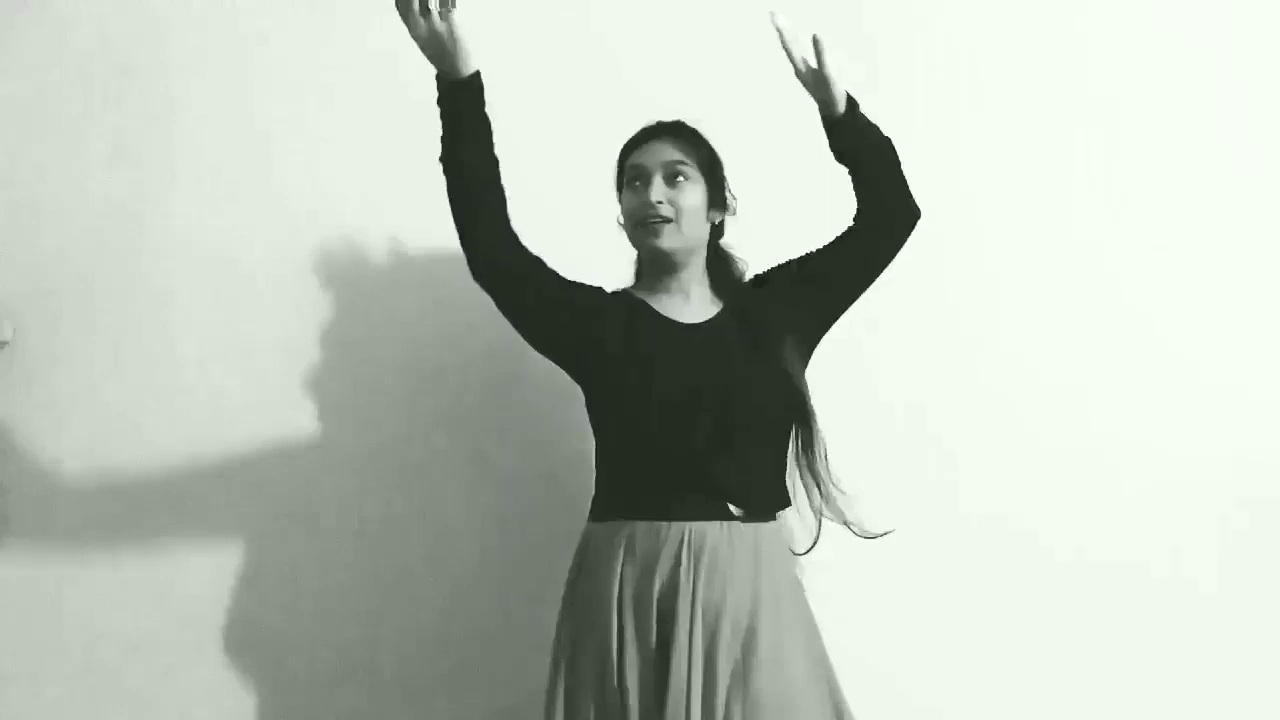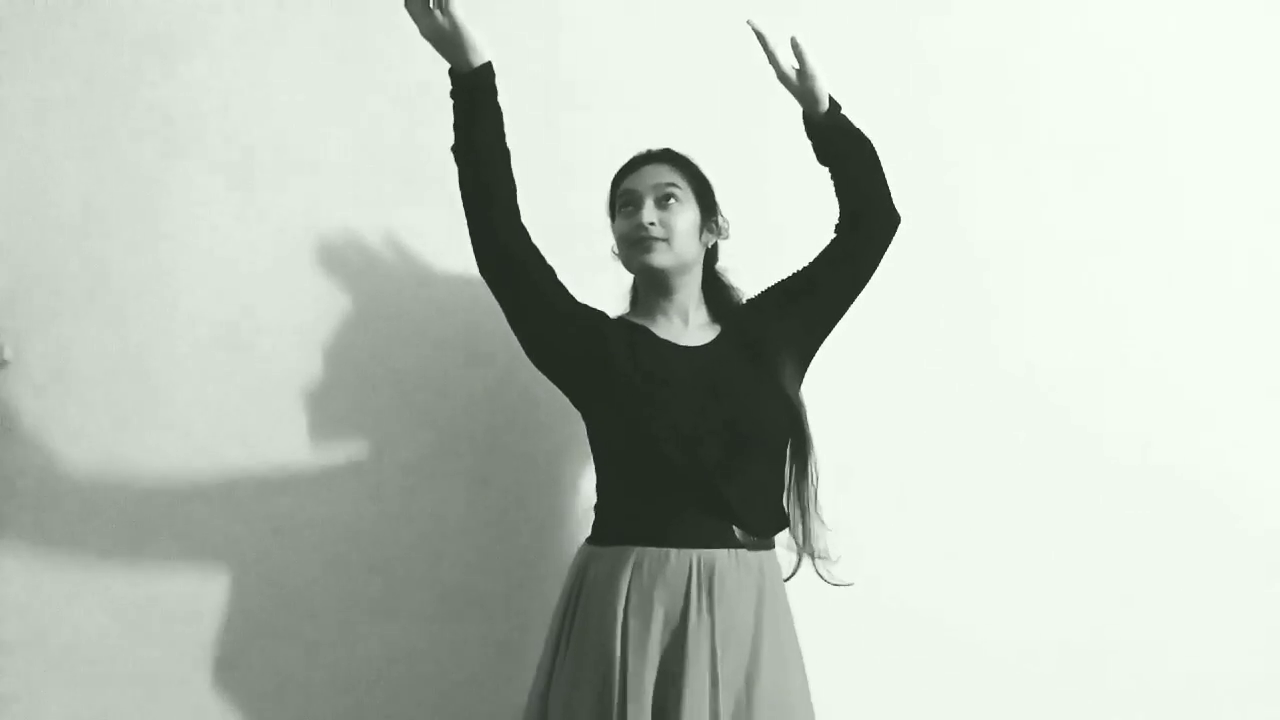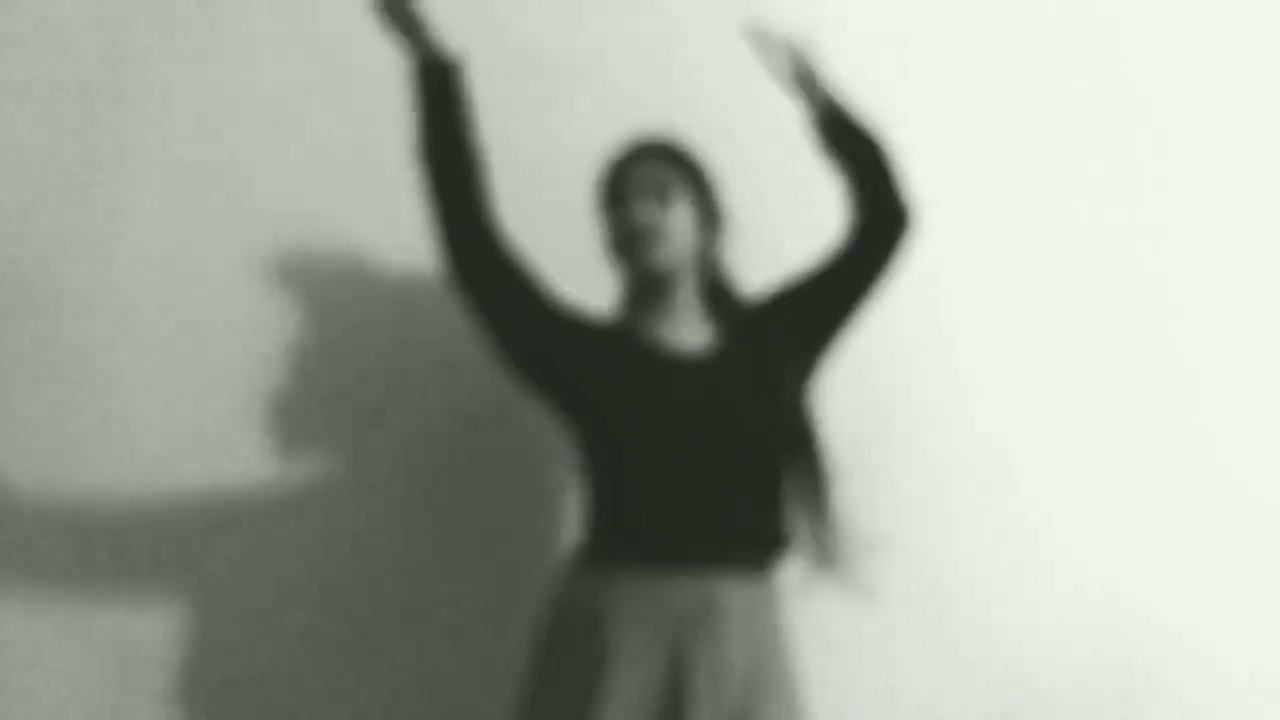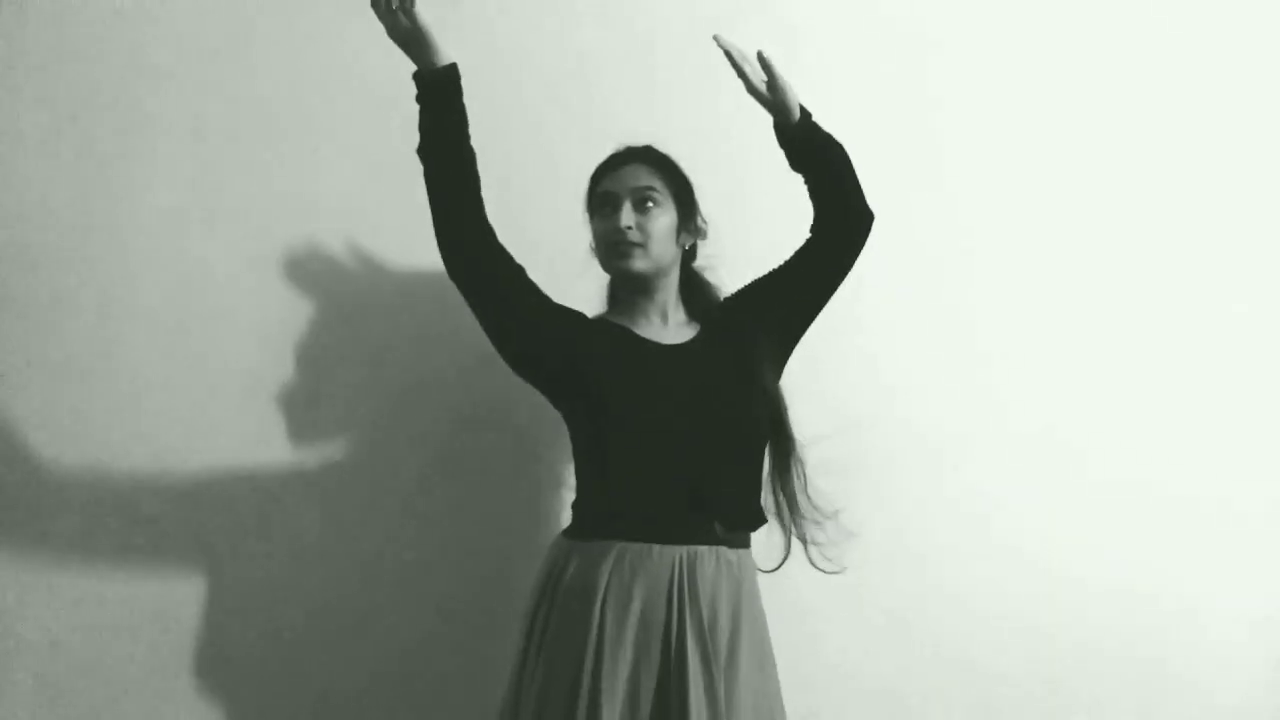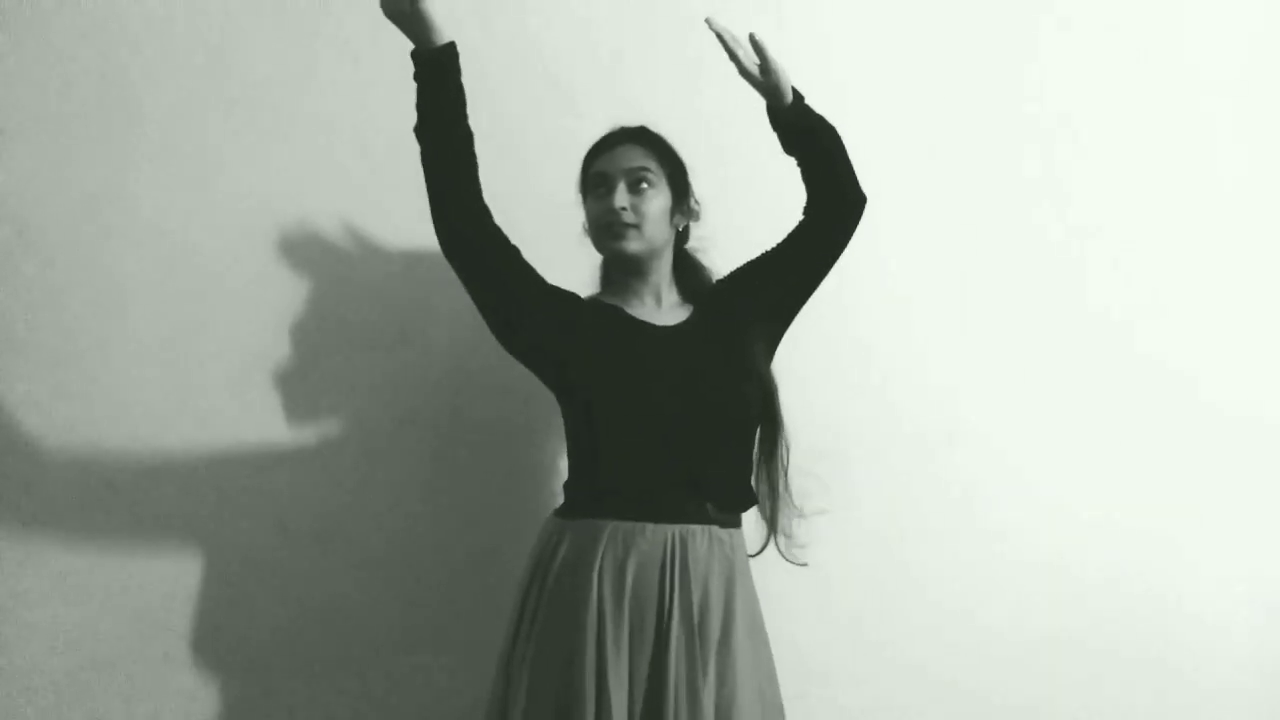
dt=1s
person 1, frame 1
left shoulder: (774, 308)
right shoulder: (599, 320)
left elbow: (889, 217)
right elbow: (493, 250)
left wrist: (836, 108)
right wrist: (460, 83)
left hip: (748, 585)
right hip: (631, 583)
person 1, frame 2
left shoulder: (769, 332)
right shoulder: (596, 345)
left elbow: (872, 221)
right elbow: (500, 241)
left wrist: (820, 110)
right wrist: (473, 76)
left hip: (743, 608)
right hip: (626, 602)
person 1, frame 3
left shoulder: (771, 337)
right shoulder: (585, 350)
left elbow: (883, 220)
right elbow: (473, 244)
left wrist: (824, 106)
right wrist: (437, 72)
left hip: (736, 628)
right hip: (615, 626)
person 1, frame 4
left shoulder: (745, 330)
right shoulder: (572, 343)
left elbow: (846, 221)
right elbow: (466, 238)
left wrist: (789, 117)
right wrist: (436, 75)
left hip: (716, 600)
right hip: (598, 596)
person 1, frame 5
left shoulder: (739, 313)
right shoulder: (566, 324)
left elbow: (840, 203)
right elbow: (463, 221)
left wrist: (784, 102)
right wrist: (435, 59)
left hip: (707, 585)
right hip: (591, 579)
